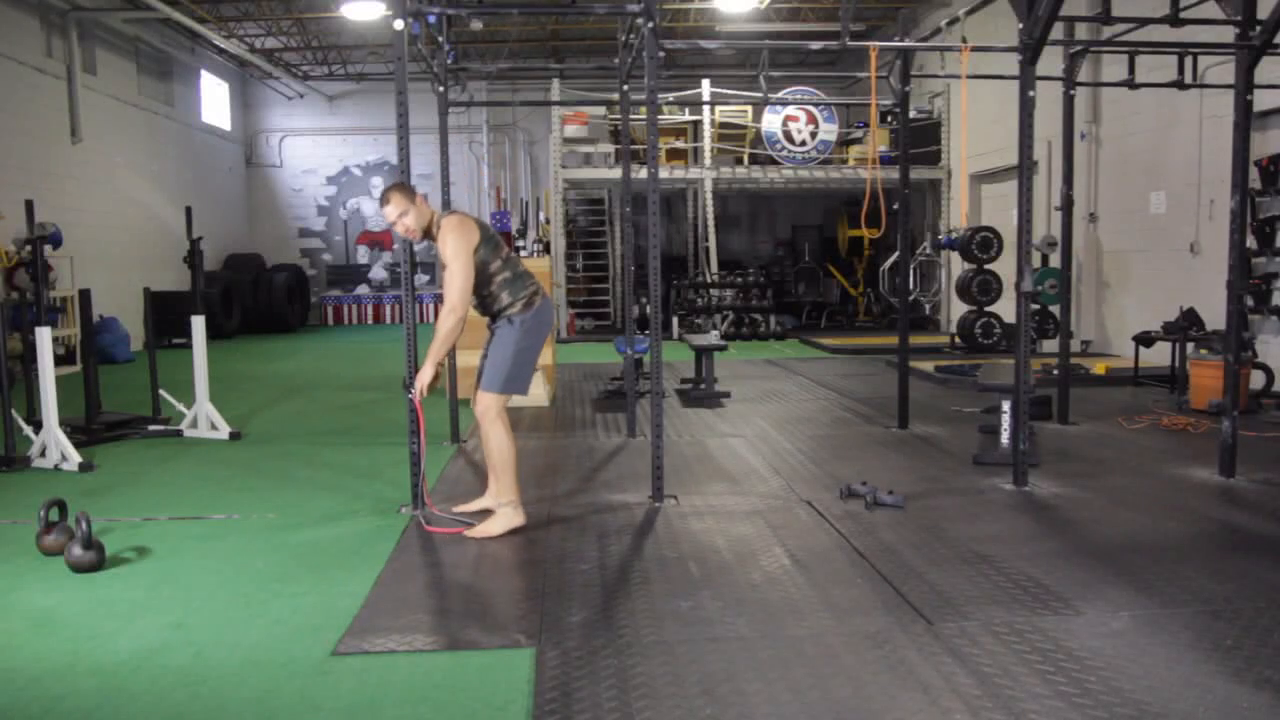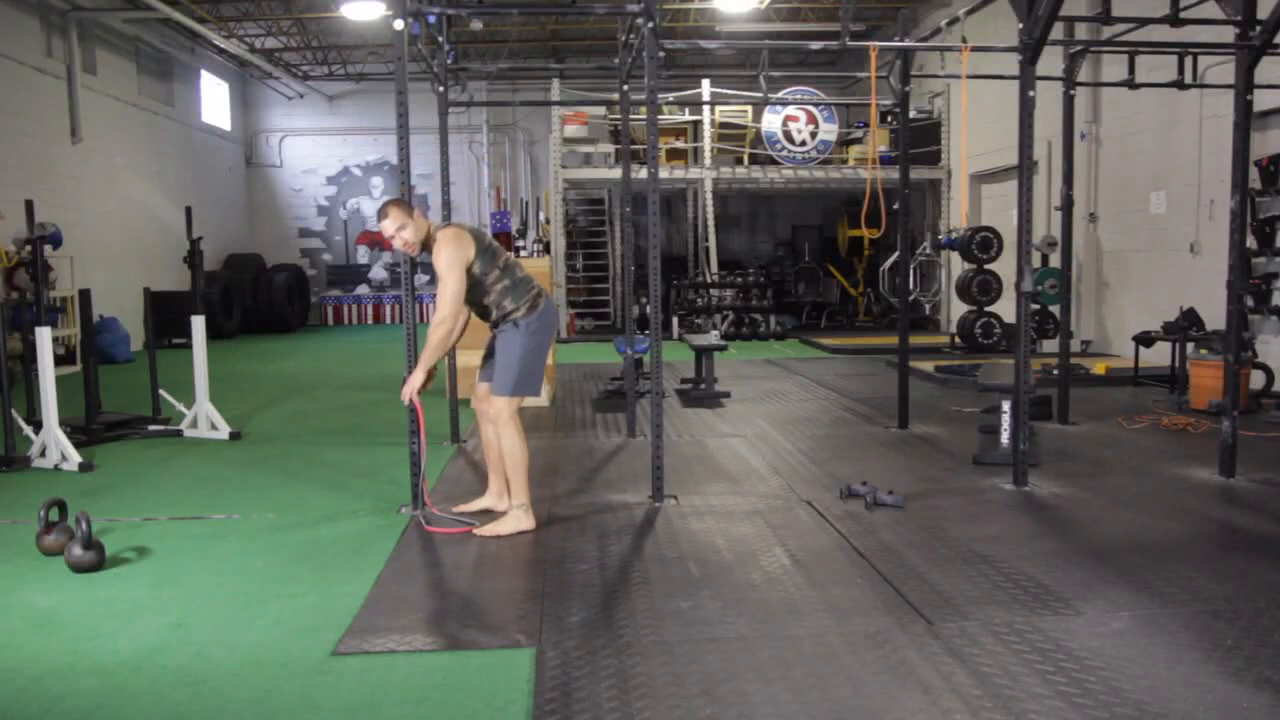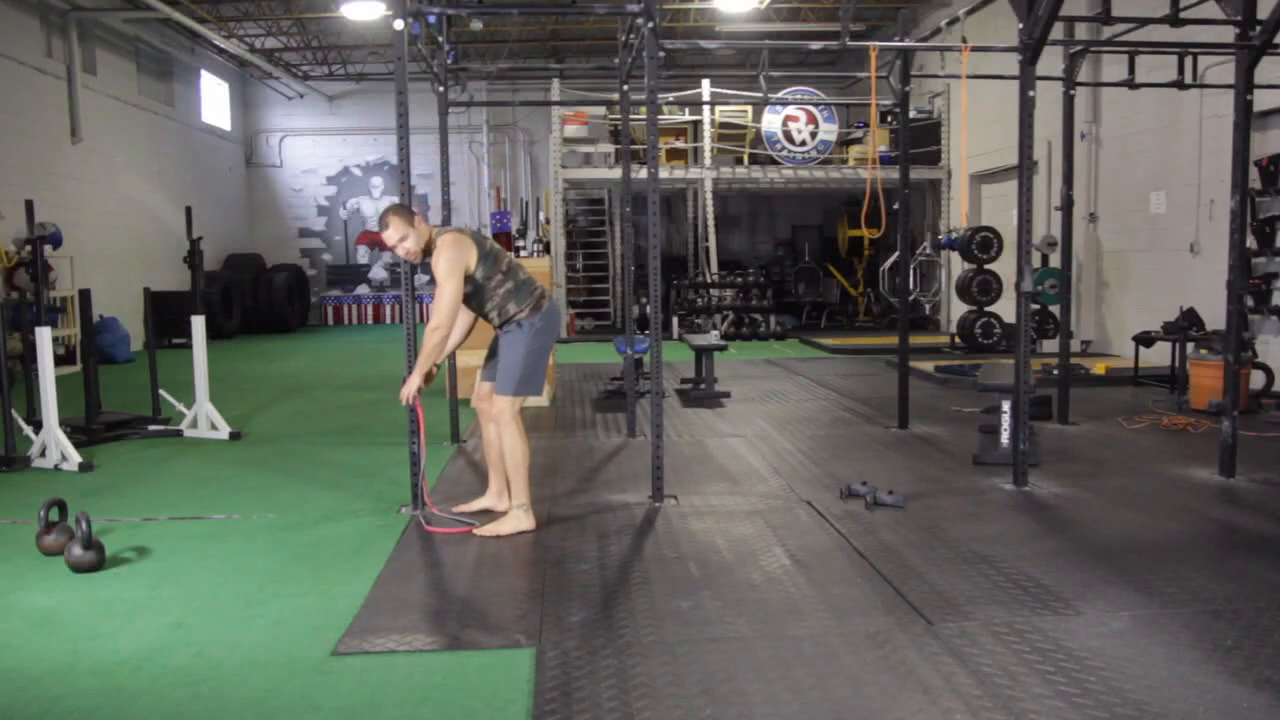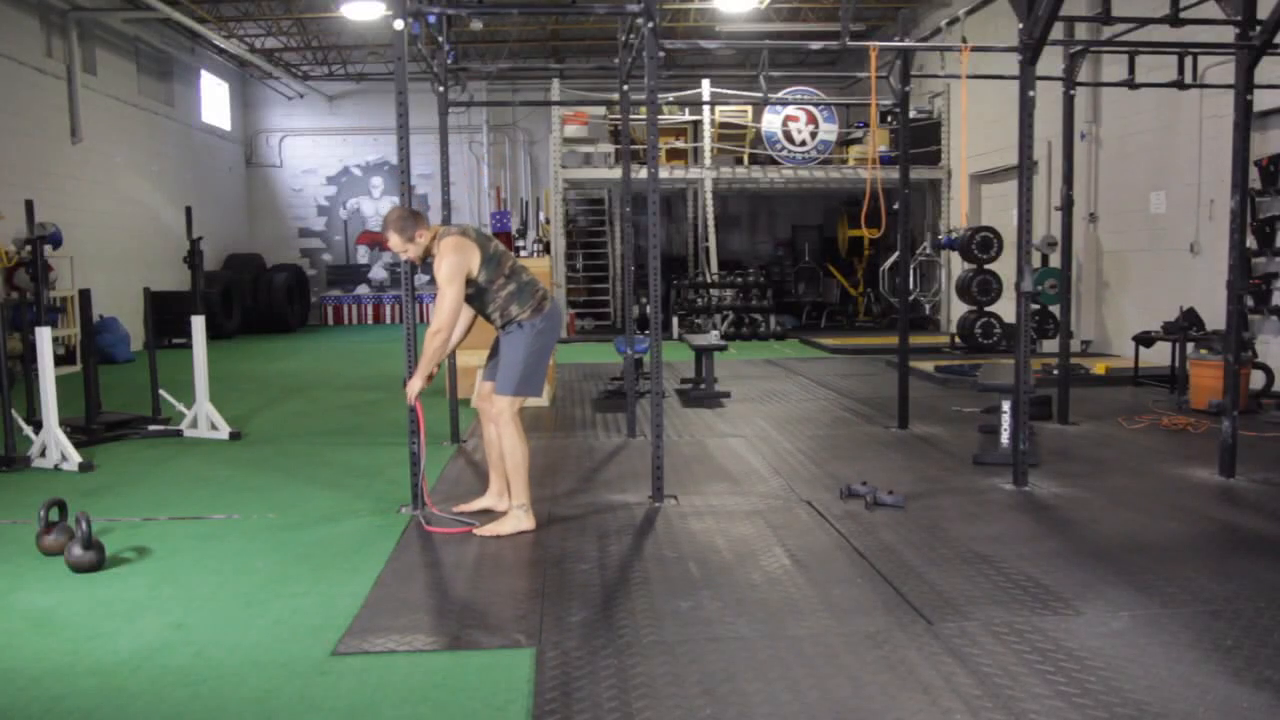
dt=0.2s
person 1, frame 1
left shoulder: (452, 229)
right shoulder: (445, 237)
left elbow: (455, 308)
right elbow: (457, 307)
left wrist: (430, 364)
right wrist: (439, 359)
left hip: (524, 314)
right hip: (511, 316)
left knee: (488, 408)
right knee: (485, 405)
left ankle: (510, 508)
right ankle: (497, 494)
person 1, frame 2
left shoulder: (447, 243)
right shoulder: (445, 246)
left elbow: (445, 320)
right elbow: (456, 317)
left wrist: (420, 370)
right wrist: (433, 365)
left hip: (528, 319)
right hip: (512, 321)
left knee: (501, 411)
right knee: (483, 404)
left ankle: (521, 511)
right ankle: (497, 494)
person 1, frame 3
left shoulder: (447, 250)
right shoulder: (449, 245)
left elbow: (440, 326)
right elbow: (463, 316)
left wrist: (417, 374)
right wrist: (434, 364)
left hip: (531, 320)
right hip: (516, 322)
left knee: (504, 411)
right knee: (484, 403)
left ankle: (521, 513)
right ankle: (497, 494)
person 1, frame 4
left shoulder: (450, 254)
right shoulder: (453, 240)
left elbow: (440, 328)
right elbow: (465, 312)
left wrist: (419, 375)
right wrist: (436, 362)
left hip: (533, 321)
right hip: (520, 322)
left knee: (503, 411)
right knee: (485, 403)
left ankle: (521, 512)
right ankle: (498, 494)
